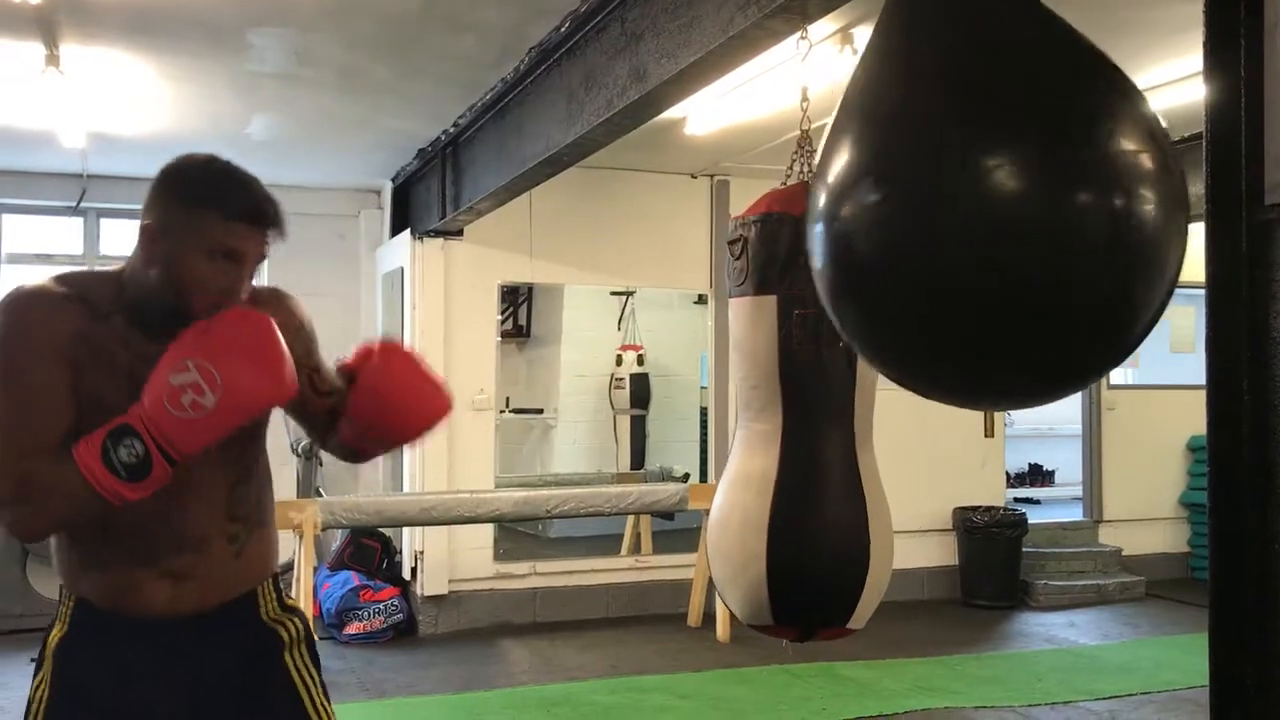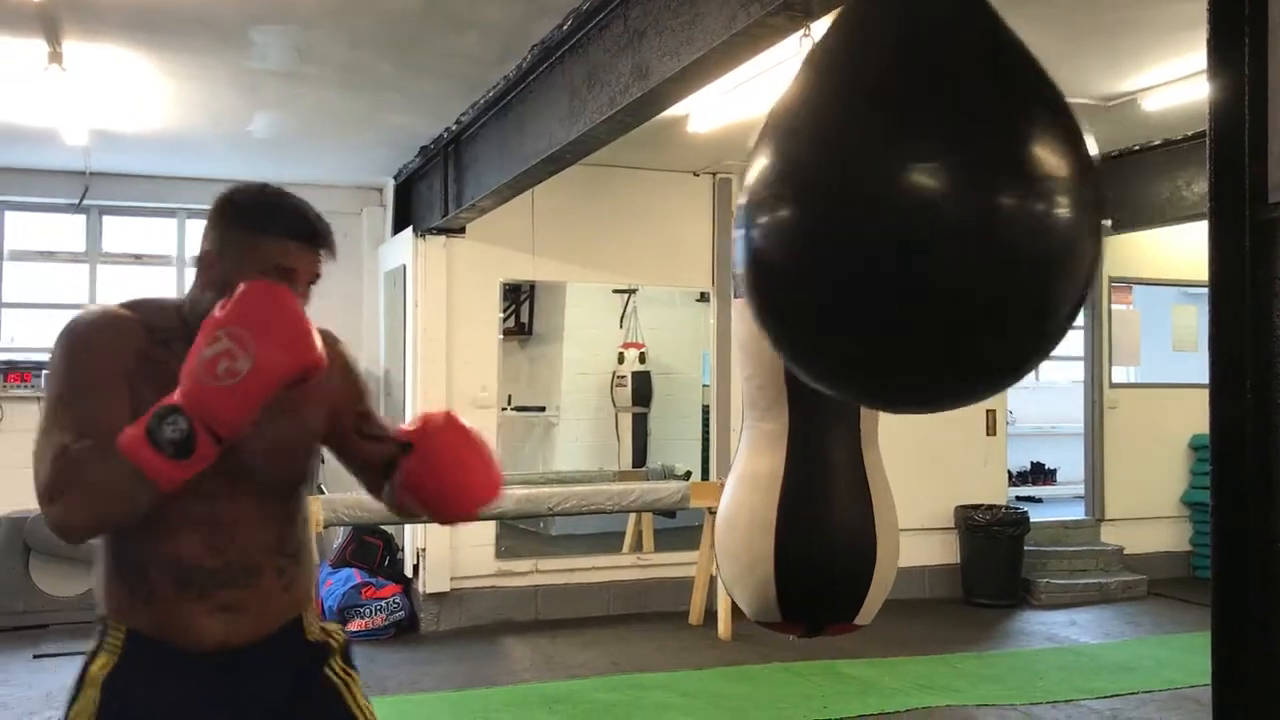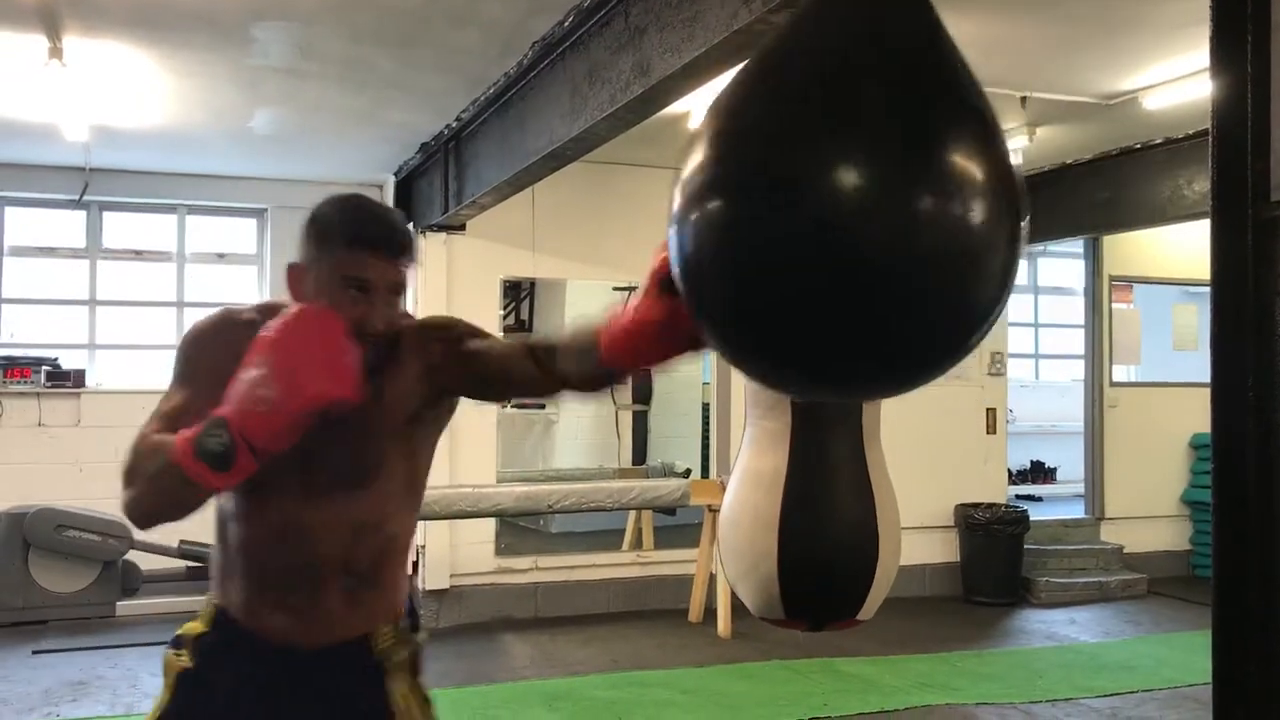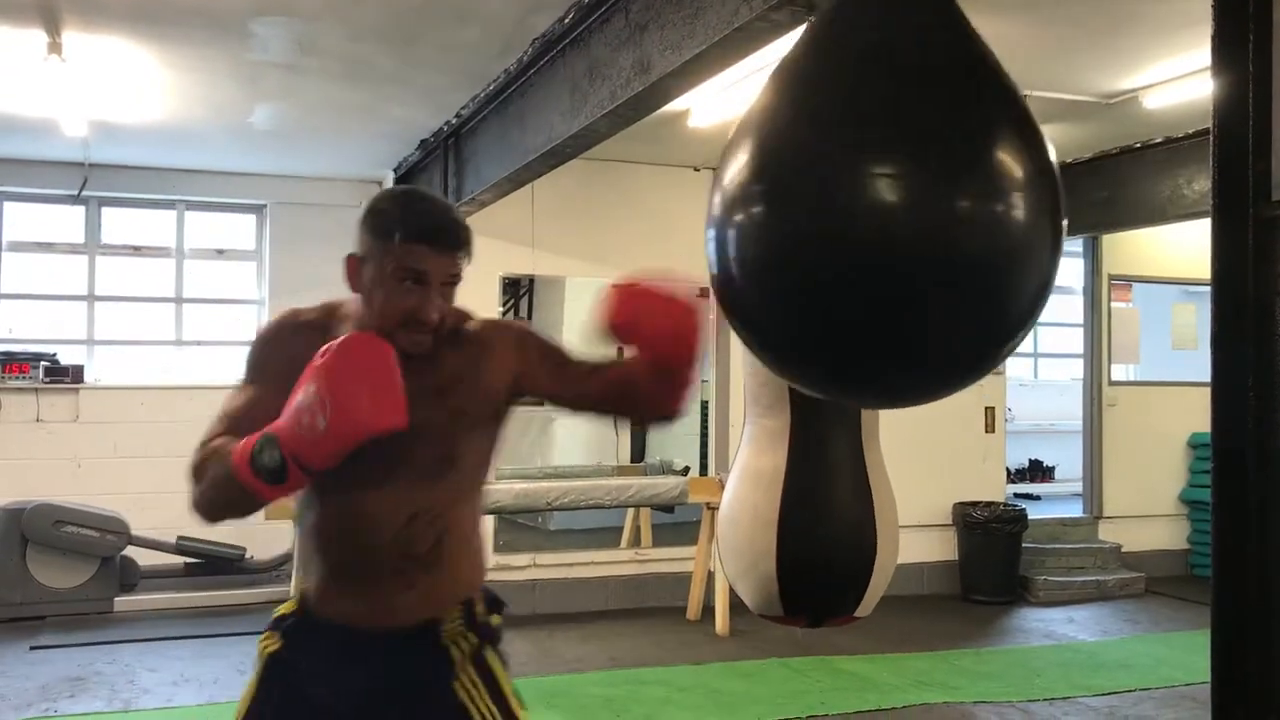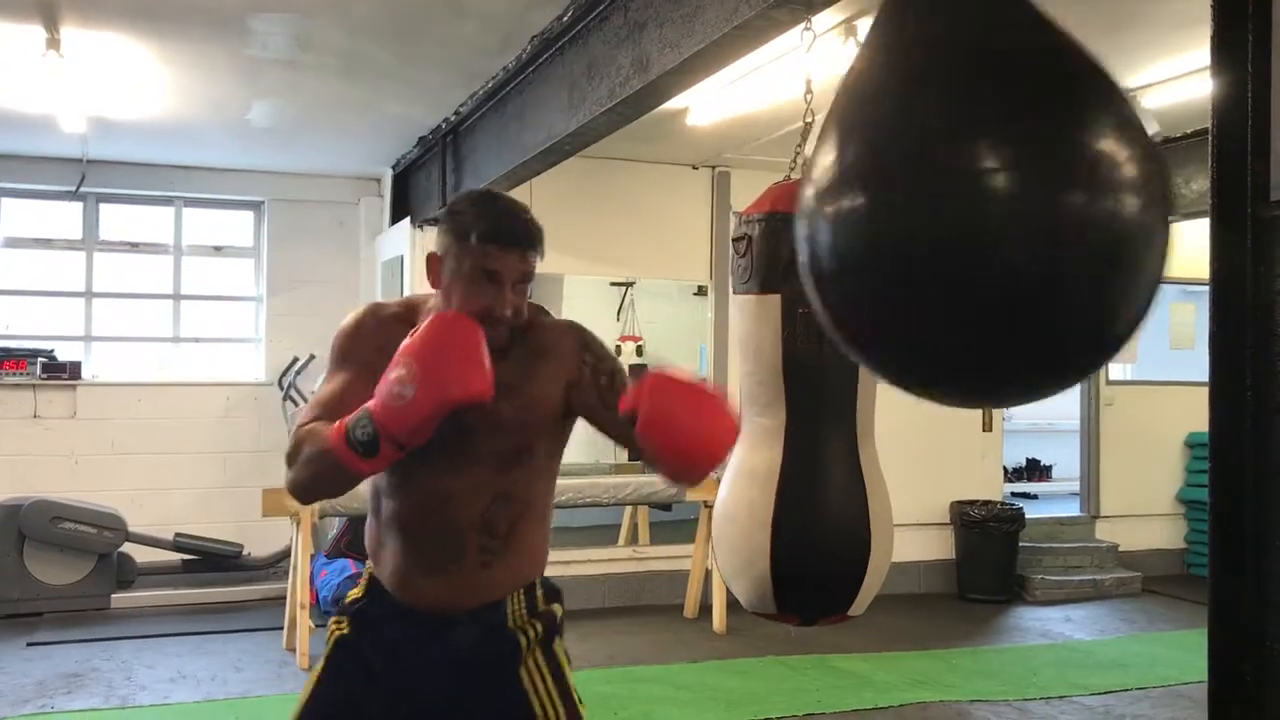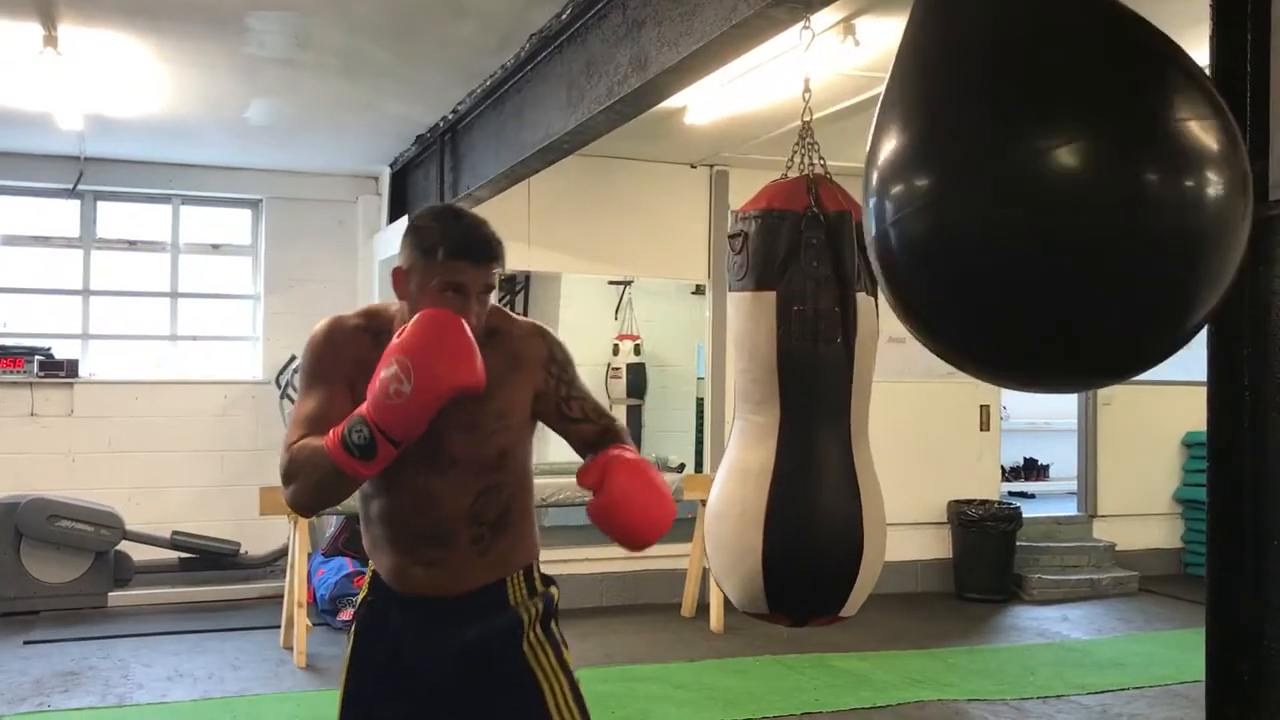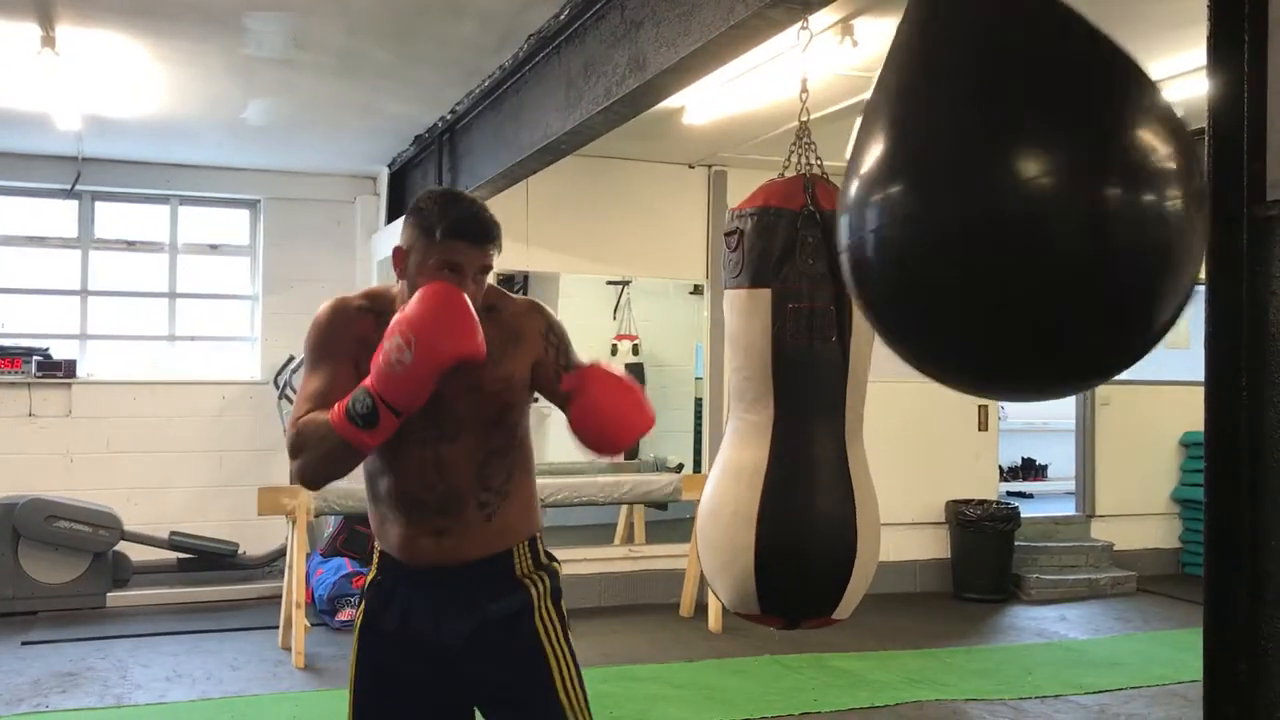
dt=0.2s
person 1, frame 1
left shoulder: (267, 322)
left elbow: (342, 428)
left wrist: (382, 404)
right wrist: (153, 432)
left hip: (246, 634)
right hip: (100, 646)
person 1, frame 2
left shoulder: (318, 362)
right shoulder: (107, 343)
left elbow: (396, 477)
right elbow: (71, 511)
left wrist: (430, 475)
right wrist: (193, 413)
left hip: (286, 658)
right hip: (145, 669)
person 1, frame 3
left shoulder: (433, 355)
right shoulder: (226, 342)
left elbow: (563, 366)
right elbow: (147, 498)
left wrist: (662, 315)
right wrist: (236, 428)
left hip: (361, 661)
right hip: (232, 653)
person 1, frame 4
left shoulder: (494, 353)
right shoulder: (294, 342)
left elbow: (636, 396)
right elbow: (208, 495)
left wrist: (662, 355)
right wrist: (291, 442)
left hip: (435, 647)
right hip: (313, 639)
person 1, frame 5
left shoulder: (563, 351)
right shoulder: (376, 333)
left elbow: (657, 438)
right elbow: (305, 477)
left wrist: (684, 433)
right wrist: (389, 418)
left hip: (502, 630)
right hip: (383, 621)
person 1, frame 6
left shoulder: (528, 351)
right shoulder: (344, 344)
left elbow: (601, 436)
right elbow: (300, 489)
left wrist: (623, 476)
right wrist: (384, 418)
left hip: (500, 614)
right hip: (391, 613)
person 1, frame 7
left shoulder: (523, 325)
right shoulder: (347, 325)
left elbow: (595, 403)
right elbow: (307, 464)
left wrist: (607, 402)
right wrist: (388, 387)
left hip: (505, 588)
right hip: (399, 589)
